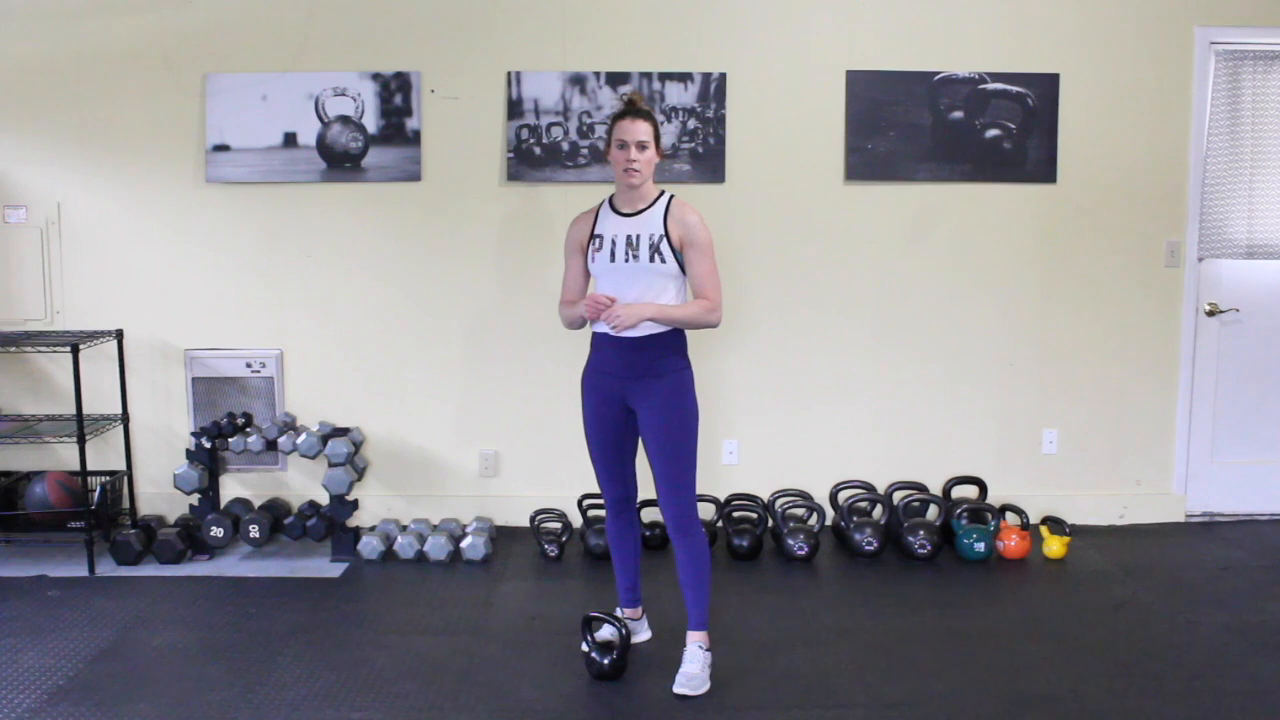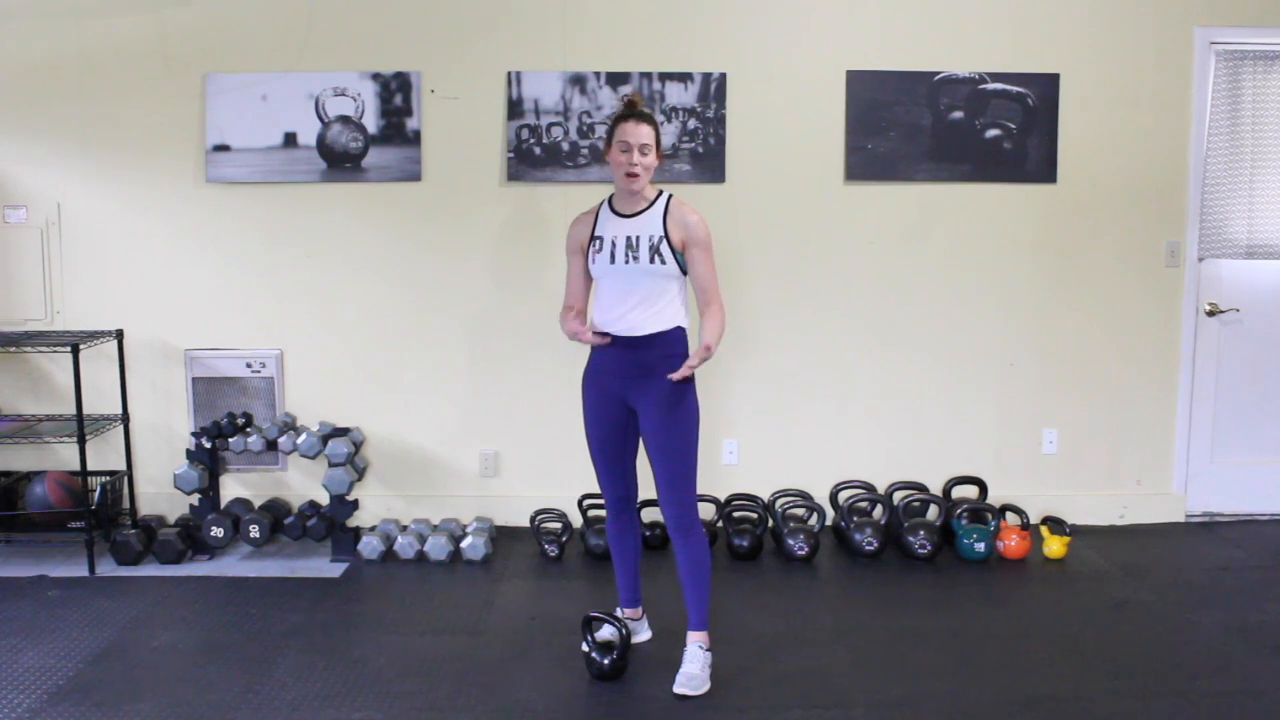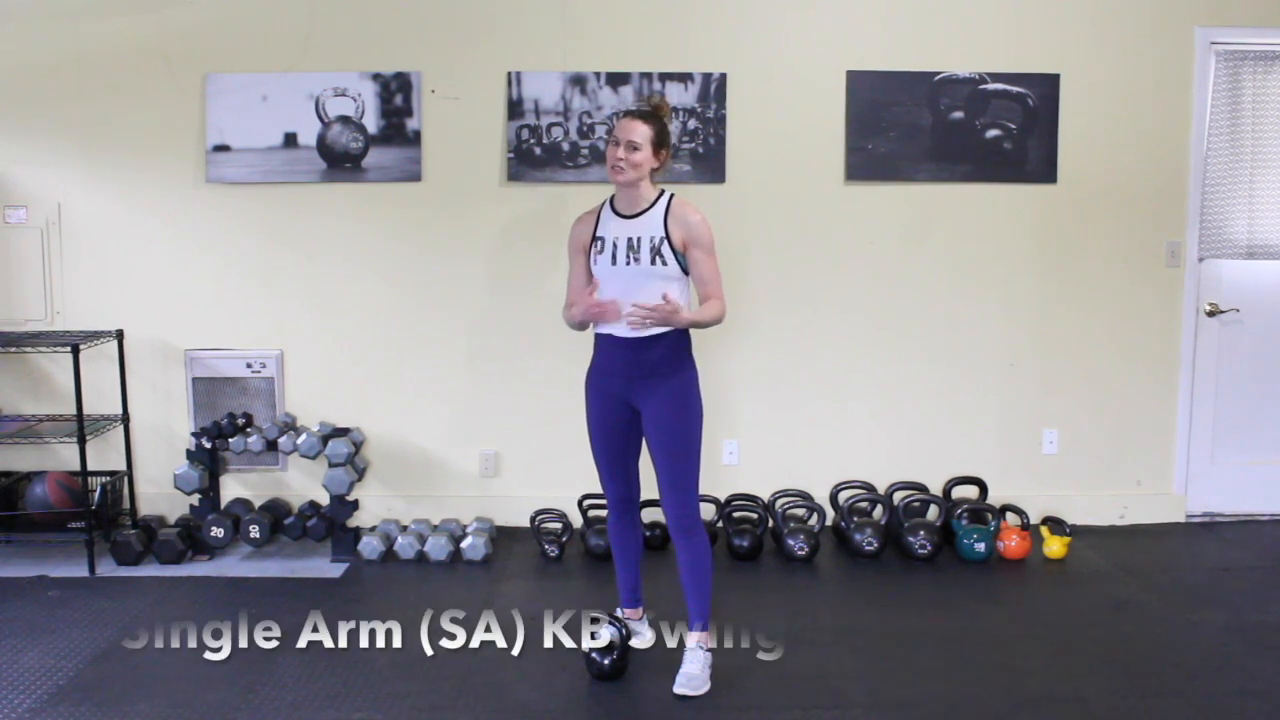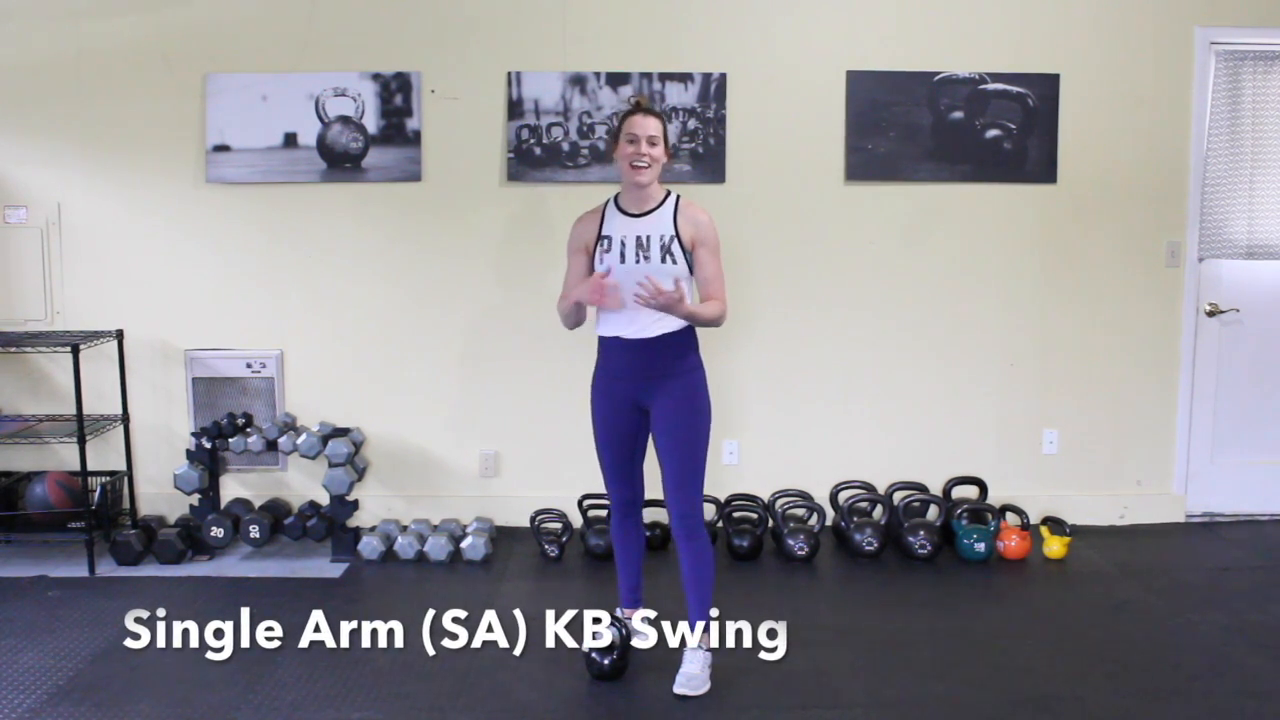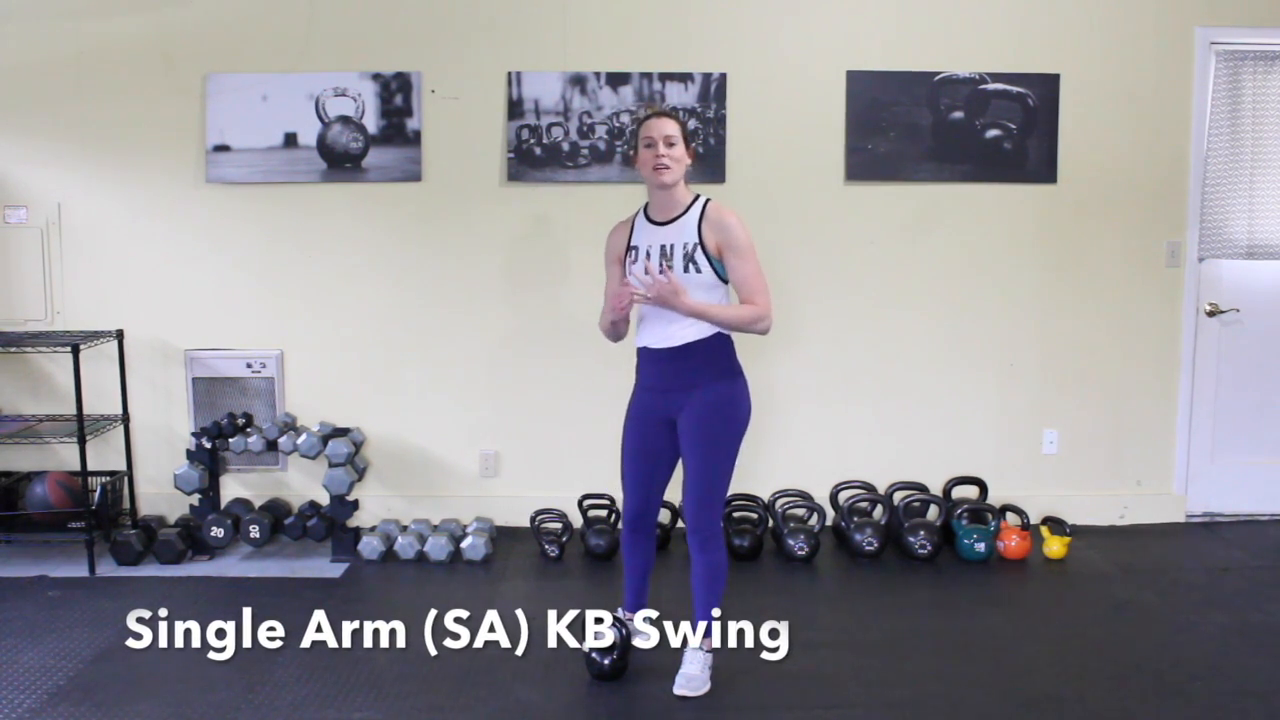
dt=1s
person 1, frame 1
left shoulder: (683, 219)
right shoulder: (586, 225)
left elbow: (711, 309)
right elbow: (567, 312)
left wrist: (646, 309)
right wrist: (586, 307)
left hip: (664, 372)
right hip: (603, 371)
left knee: (679, 510)
right knee: (617, 501)
left ankle: (698, 644)
right ankle: (631, 615)
person 1, frame 2
left shoulder: (683, 219)
right shoulder: (585, 225)
left elbow: (711, 302)
right elbow: (573, 305)
left wrist: (708, 346)
right wrist: (573, 326)
left hip: (664, 369)
right hip: (604, 372)
left knee: (679, 509)
right knee: (617, 501)
left ankle: (698, 643)
right ankle: (630, 616)
person 1, frame 3
left shoulder: (685, 219)
right shoulder: (588, 225)
left elbow: (716, 305)
right elbow: (571, 309)
left wrist: (680, 316)
right wrist: (584, 311)
left hip: (668, 371)
right hip: (607, 371)
left knee: (681, 510)
right knee: (619, 502)
left ankle: (699, 642)
right ankle: (632, 616)
person 1, frame 4
left shoulder: (692, 220)
right shoulder: (590, 225)
left elbow: (718, 308)
right elbow: (567, 319)
left wrist: (682, 307)
right wrist: (580, 298)
left hip: (677, 375)
right hip: (614, 375)
left knee: (685, 511)
right knee: (623, 503)
left ankle: (698, 644)
right ankle: (629, 615)
person 1, frame 5
left shoulder: (719, 222)
right shoulder: (623, 235)
left elbow: (760, 317)
right elbow: (614, 331)
left wrist: (683, 301)
right wrist: (616, 313)
left hip: (713, 384)
right hip: (651, 384)
left knee: (702, 519)
right knee: (636, 511)
left ankle: (701, 647)
right ankle: (631, 620)
